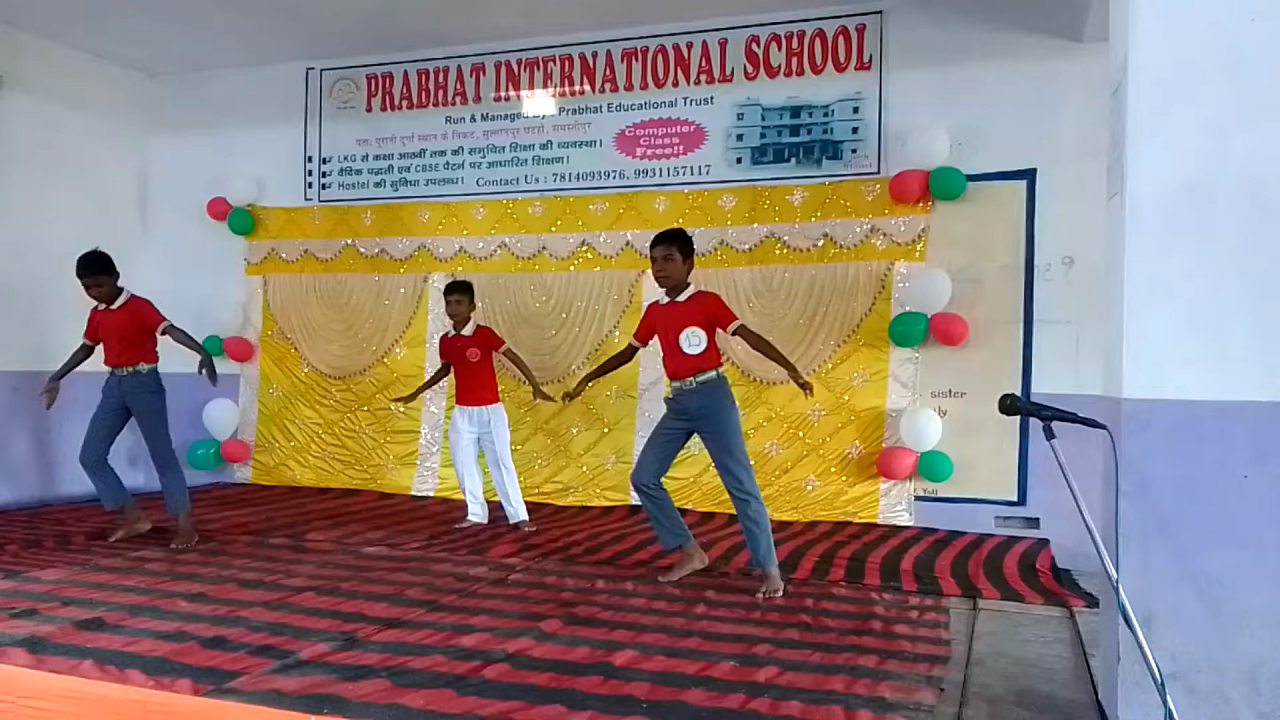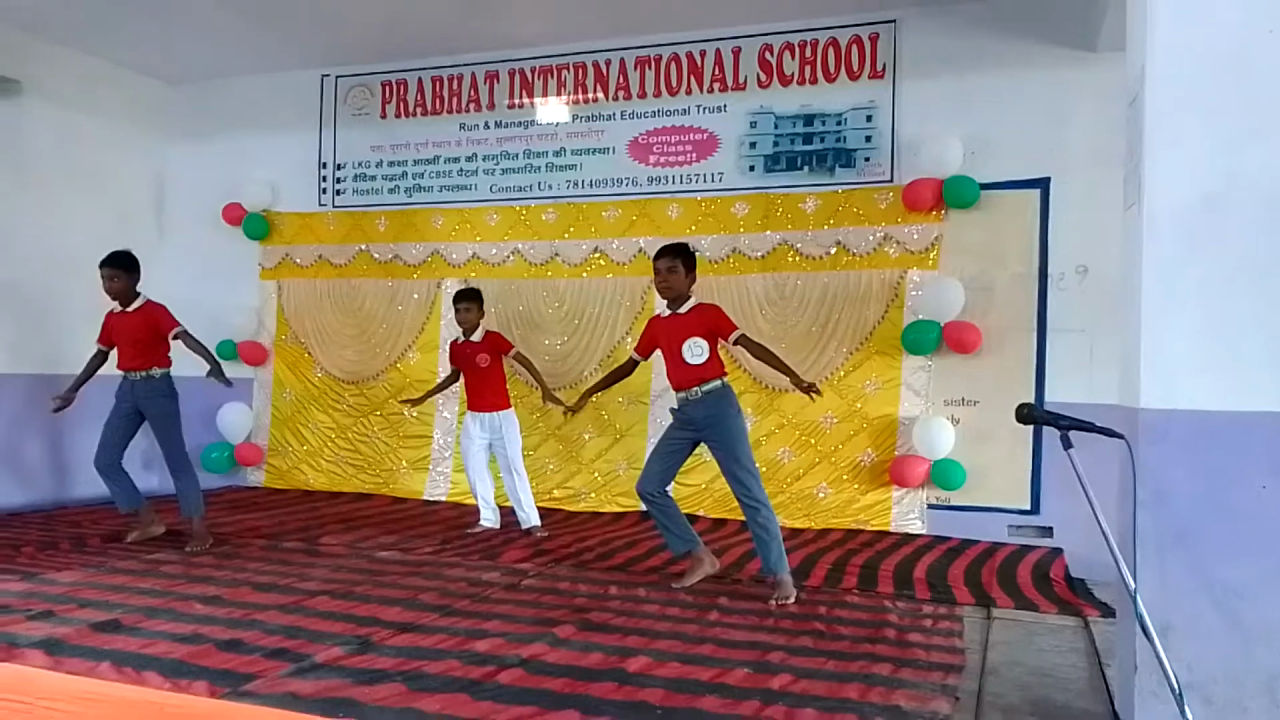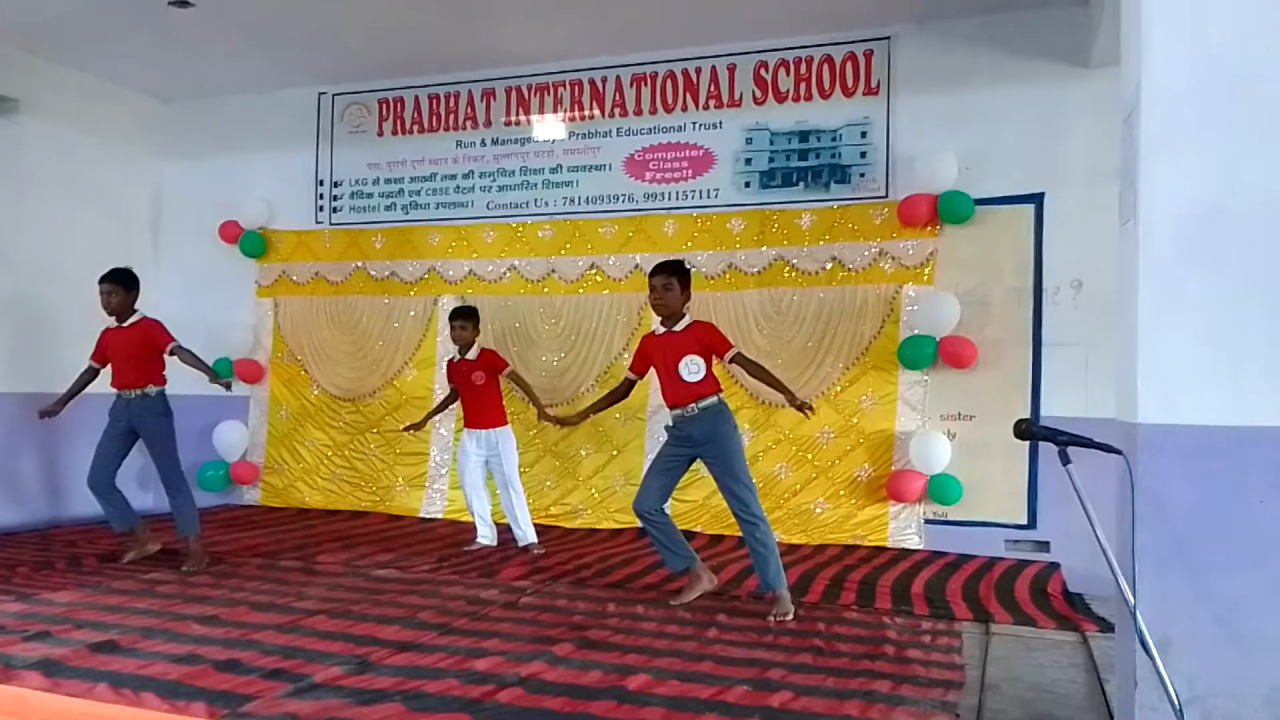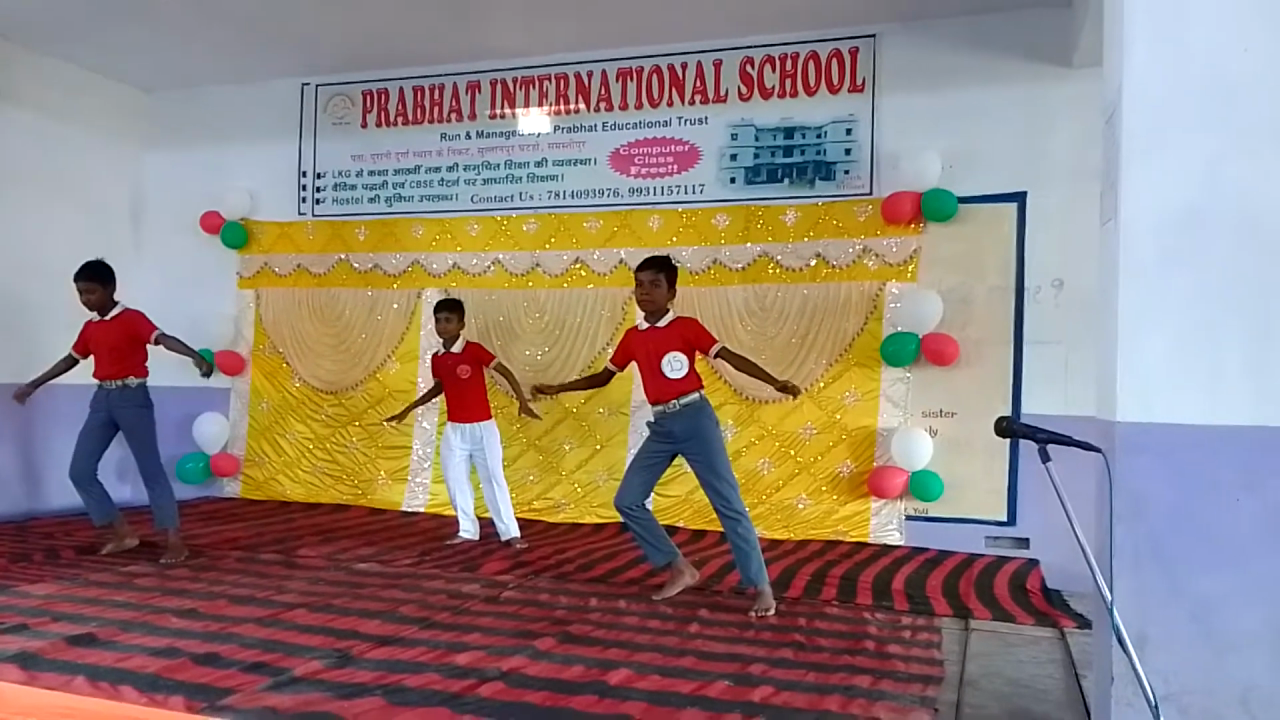
dt=0.7s
person 1, frame 1
left shoulder: (708, 302)
right shoulder: (654, 311)
left elbow: (749, 336)
right elbow: (628, 352)
left wrist: (792, 370)
right wrist: (586, 380)
left hip: (712, 397)
right hip: (678, 402)
left knee: (741, 484)
right knee: (643, 477)
left ankle: (770, 569)
right ankle: (690, 552)
person 1, frame 2
left shoulder: (709, 314)
right shoulder: (655, 325)
left elbow: (750, 345)
right elbow: (628, 366)
left wrist: (794, 377)
right wrist: (589, 393)
left hip: (718, 406)
right hip: (684, 413)
left knee: (749, 492)
right knee: (649, 486)
left ankle: (782, 575)
right ankle: (701, 557)
person 1, frame 3
left shoulder: (703, 331)
right shoulder: (649, 343)
left elbow: (745, 363)
right elbow: (624, 388)
left wrist: (788, 394)
right wrist: (582, 415)
left hip: (714, 423)
right hip: (679, 431)
left knee: (747, 509)
right knee: (645, 504)
left ankle: (780, 591)
right ankle: (697, 574)
person 1, frame 4
left shoulder: (687, 327)
right shoulder: (632, 337)
left elbow: (730, 357)
right elbow: (604, 377)
left wrist: (775, 382)
right wrist: (559, 388)
left hip: (695, 419)
right hip: (661, 426)
left knee: (728, 504)
right knee: (627, 500)
left ankle: (761, 588)
right ankle: (680, 569)
person 2, frame 1
left shoulder: (139, 307)
right shoulder: (96, 314)
left elbow: (171, 330)
right elbow: (86, 348)
left wrist: (203, 353)
right wrist: (56, 378)
left hip: (144, 383)
right hip: (114, 385)
left knee: (162, 455)
right knee: (90, 456)
left ankle: (185, 524)
right ankle: (133, 517)
person 2, frame 2
left shoulder: (154, 311)
right shoulder: (111, 318)
left elbow: (184, 336)
right elbow: (100, 354)
left wrist: (212, 362)
right wrist: (73, 389)
left hip: (156, 388)
right hip: (127, 390)
left knee: (176, 459)
right knee: (105, 460)
left ankle: (199, 527)
right ankle: (148, 520)
person 2, frame 3
left shoulder: (150, 327)
right shoulder: (107, 335)
left elbow: (179, 351)
right elbow: (91, 371)
left wrist: (212, 374)
right wrist: (61, 403)
left hip: (151, 406)
right hip: (121, 408)
left knee: (172, 477)
right knee: (99, 479)
left ankle: (195, 547)
right ankle: (143, 538)
person 2, frame 4
left shoulder: (132, 319)
right shoulder: (89, 327)
left elbow: (164, 339)
right elbow: (71, 359)
left wrist: (195, 356)
right wrist: (34, 384)
left hip: (132, 397)
right hip: (102, 399)
left knee: (151, 469)
right knee: (80, 471)
left ankle: (175, 541)
right ankle: (122, 533)
person 3, frame 1
left shoulder: (484, 334)
right shoulder: (445, 340)
left elbow: (513, 357)
left wrist: (535, 386)
right wrist: (416, 392)
left hip: (490, 411)
right hip: (462, 413)
left knee: (501, 463)
right knee: (464, 465)
left ankle: (519, 516)
right ankle: (476, 513)
person 3, frame 2
left shoulder: (493, 339)
right shoulder: (455, 347)
left elbow: (523, 361)
right elbow: (454, 376)
left wrist: (545, 388)
right wrist: (425, 397)
left hip: (502, 416)
right hip: (474, 419)
left knee: (513, 468)
right knee: (475, 470)
left ankle: (531, 521)
right ankle: (488, 518)
person 3, frame 3
left shoulder: (489, 357)
right shoulder: (452, 365)
left elbow: (517, 379)
left wrist: (540, 407)
right wrist: (425, 419)
left hip: (498, 433)
right hip: (470, 436)
left knee: (510, 485)
right knee: (472, 487)
left ankle: (528, 538)
right ankle: (485, 536)
person 3, frame 4
left shoulder: (474, 350)
right shoulder: (437, 359)
left elbow: (505, 371)
left wrist: (523, 401)
right wrist: (410, 407)
left hip: (482, 427)
right hip: (454, 430)
left knee: (493, 479)
right knee: (455, 481)
left ankle: (510, 532)
right ankle: (467, 530)
